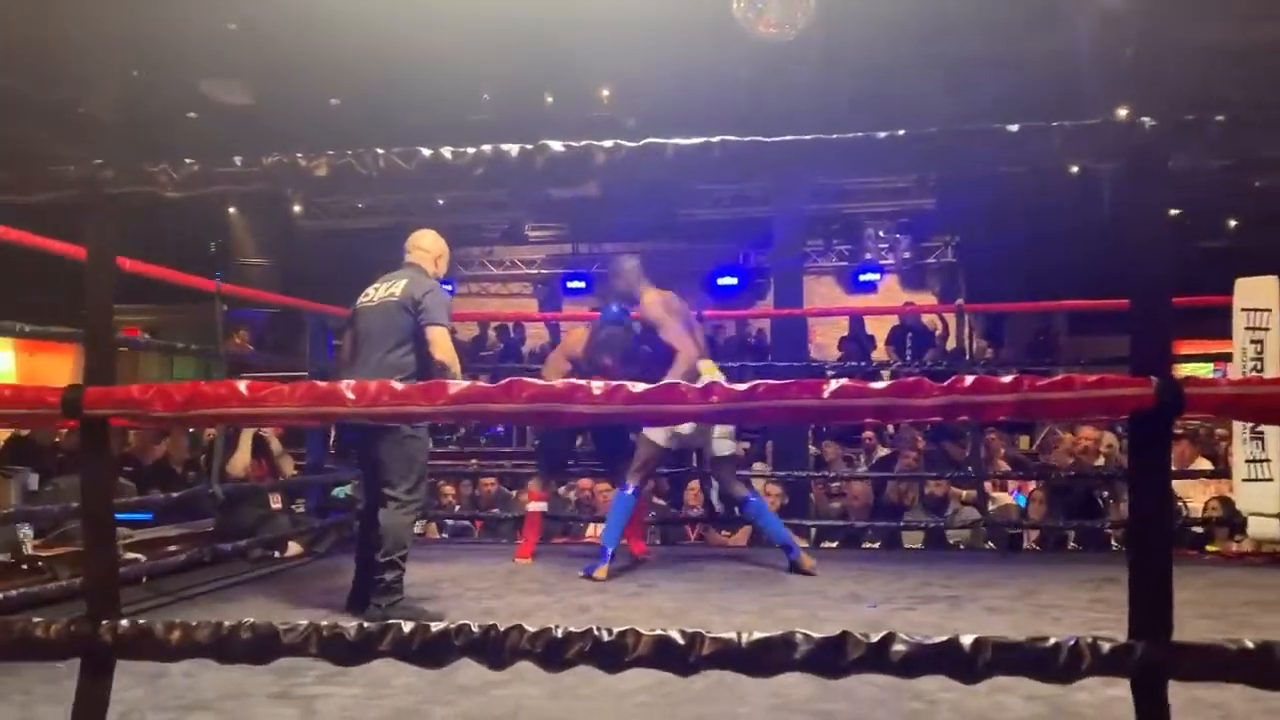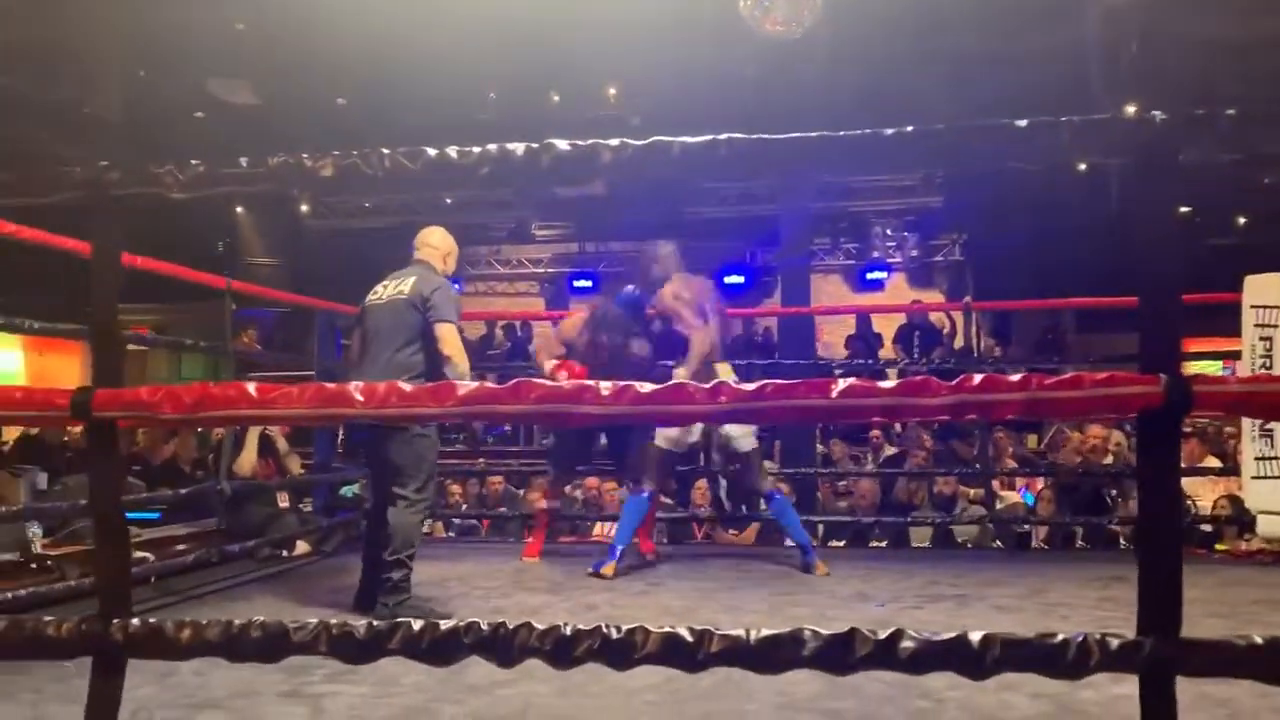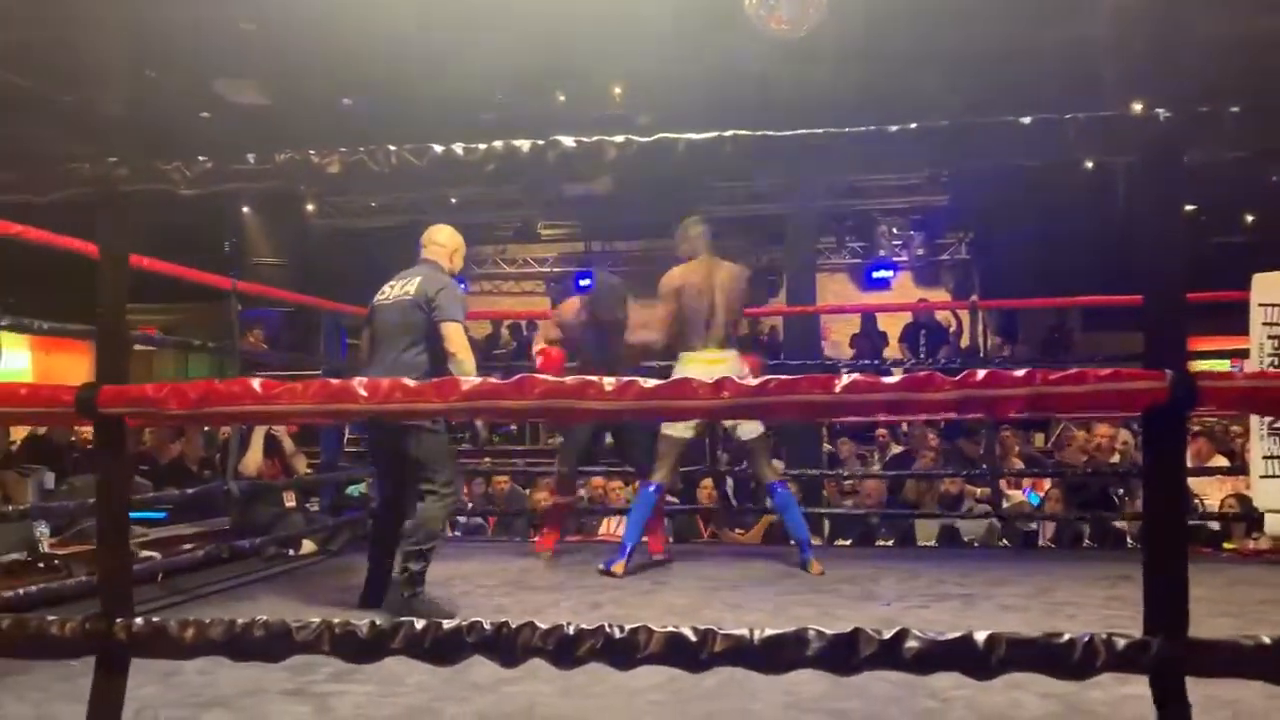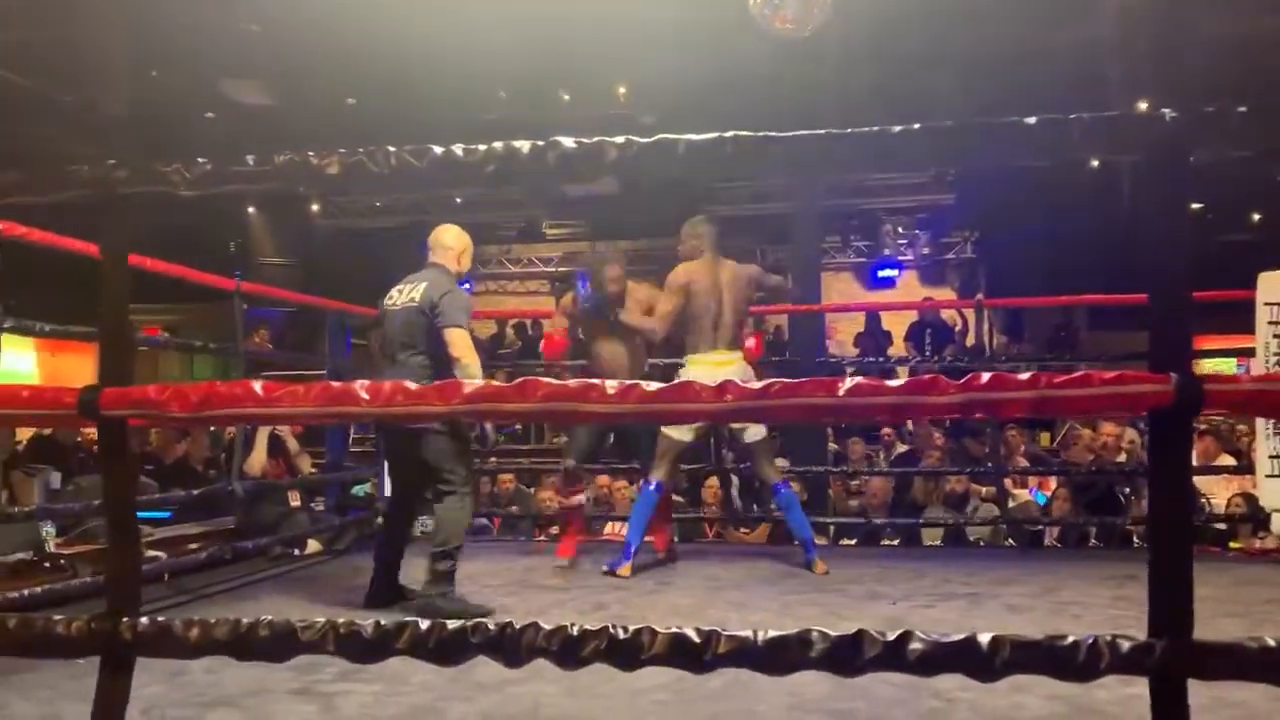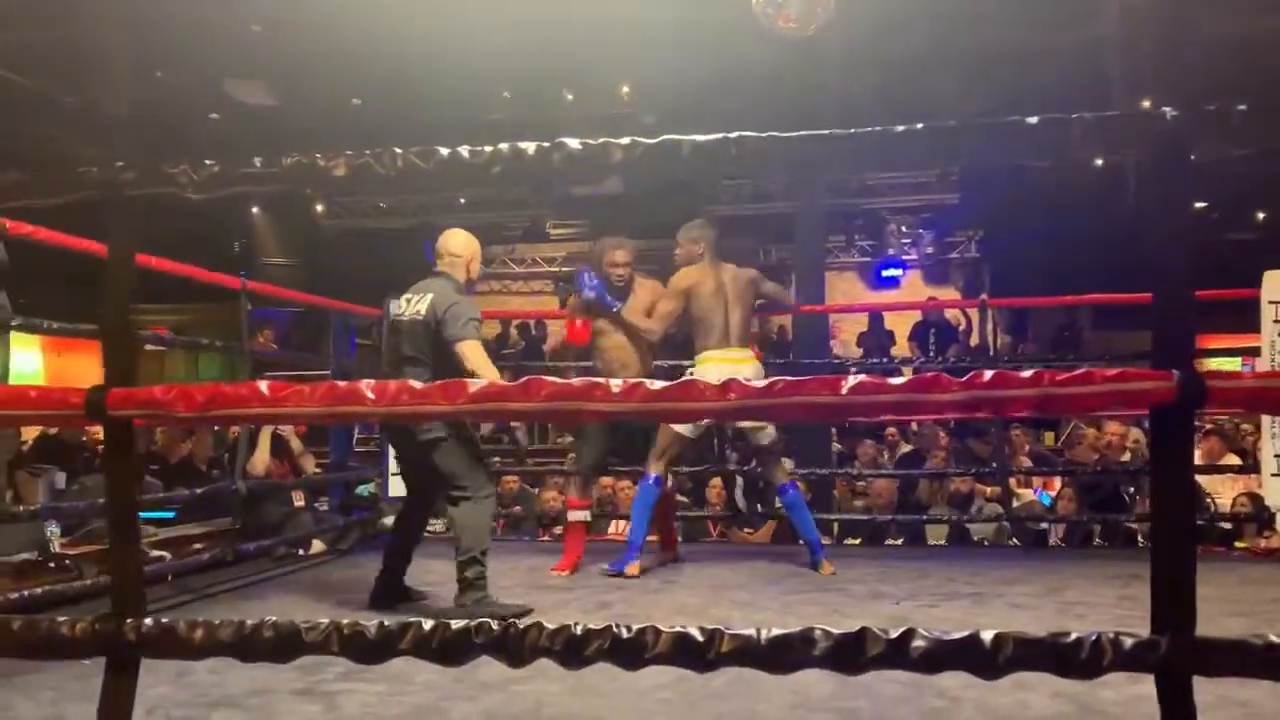
dt=0.1s
person 1, frame 1
left shoulder: (371, 291)
right shoulder: (429, 290)
left elbow: (346, 352)
right elbow: (441, 355)
left knee: (376, 498)
right knee: (402, 499)
left ankle: (364, 590)
right ankle: (386, 599)
person 1, frame 2
left shoulder: (380, 288)
right shoulder: (438, 288)
left elbow: (355, 351)
right elbow: (450, 351)
left knee: (385, 497)
right knee: (411, 498)
left ankle: (372, 589)
right ankle: (393, 597)
person 1, frame 3
left shoulder: (388, 288)
right shoulder: (444, 287)
left elbow: (366, 350)
right elbow: (456, 349)
left knee: (392, 495)
right knee: (437, 490)
left ankle: (377, 586)
right ankle: (410, 589)
person 1, frame 4
left shoulder: (400, 288)
right shoulder: (449, 293)
left elbow: (380, 351)
right elbow: (462, 353)
left knee: (405, 496)
right knee: (457, 489)
left ankle: (384, 585)
right ankle: (440, 588)
person 1, frame 5
left shoulder: (408, 298)
right shoulder: (455, 302)
left elbow: (392, 358)
right elbow: (475, 364)
right hip: (434, 416)
left knee: (418, 498)
right knee: (476, 494)
left ankle: (388, 584)
right ankle: (472, 596)
person 2, frame 1
left shoulder: (648, 305)
right shoulder: (670, 299)
left elbow: (688, 352)
left hip: (687, 386)
right hip: (714, 385)
left knee: (635, 479)
right knee: (731, 483)
left ankle: (604, 561)
right ankle: (796, 553)
person 2, frame 2
left shoulder: (667, 295)
right shoulder: (709, 287)
left elbow: (704, 340)
left wrist: (677, 384)
left hip: (692, 385)
right hip: (728, 383)
left knee: (651, 480)
right knee: (760, 480)
left ankle: (613, 558)
right ankle: (810, 557)
person 2, frame 3
left shoulder: (676, 277)
right shoulder: (738, 273)
left elbow: (659, 338)
left wrist: (625, 333)
left hip: (692, 372)
right hip: (732, 371)
left knee: (661, 472)
right knee: (765, 469)
left ankle: (621, 557)
right ankle: (808, 555)
person 2, frame 4
left shoulder: (682, 274)
right shoulder: (749, 273)
left elbow: (658, 330)
right elbow: (787, 290)
left hip: (698, 375)
right hip: (739, 375)
left knee: (660, 470)
right knee: (769, 472)
left ankle: (627, 557)
right ankle: (812, 554)
person 2, frame 5
left shoulder: (684, 278)
right shoulder: (747, 277)
left elbow: (654, 331)
right elbow: (788, 303)
left wrist: (610, 305)
left hip: (709, 374)
right hip: (748, 373)
left knee: (656, 463)
right knee: (775, 471)
left ankle: (632, 557)
right ankle: (818, 556)
person 3, frame 1
left shoulder: (626, 356)
right shoulder: (576, 341)
right elbow: (550, 376)
left knee: (626, 472)
right knee: (546, 472)
left ankle: (637, 541)
right ankle: (528, 542)
person 3, frame 2
left shoulder: (637, 344)
right shoulder: (574, 327)
right elbow: (543, 354)
right wrist: (560, 372)
left knee: (640, 473)
right knee: (559, 470)
left ankle: (645, 540)
right ankle: (538, 538)
person 3, frame 3
right shoulder: (571, 312)
right elbow: (545, 341)
right wrist: (545, 357)
left knee: (648, 467)
right knee: (567, 467)
left ankle: (656, 538)
right ankle: (552, 530)
person 3, frame 4
left shoulder: (646, 296)
right shoulder: (574, 302)
right elbow: (557, 331)
right knee: (574, 464)
left ankle: (663, 541)
right ankle: (570, 540)
person 3, frame 5
left shoulder: (651, 291)
right shoulder: (583, 301)
right elbow: (568, 341)
right wrist: (572, 337)
right knee: (582, 473)
left ankle: (668, 543)
right ankle: (572, 551)
